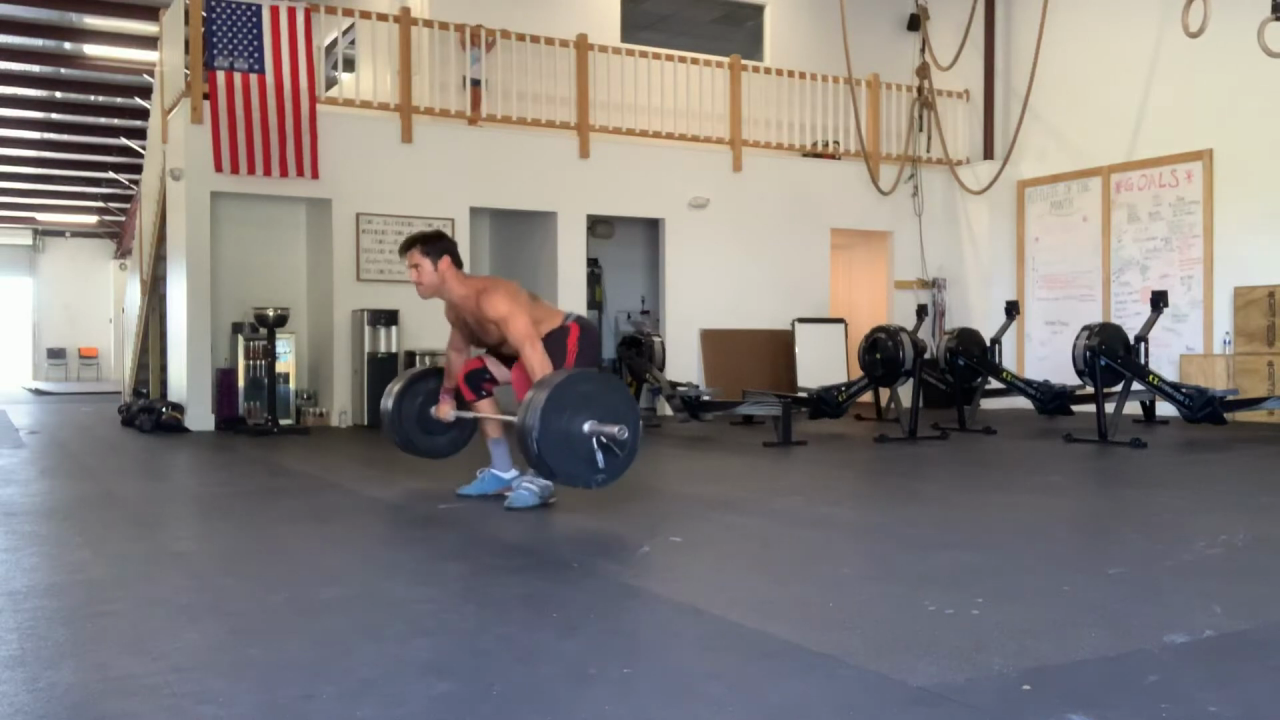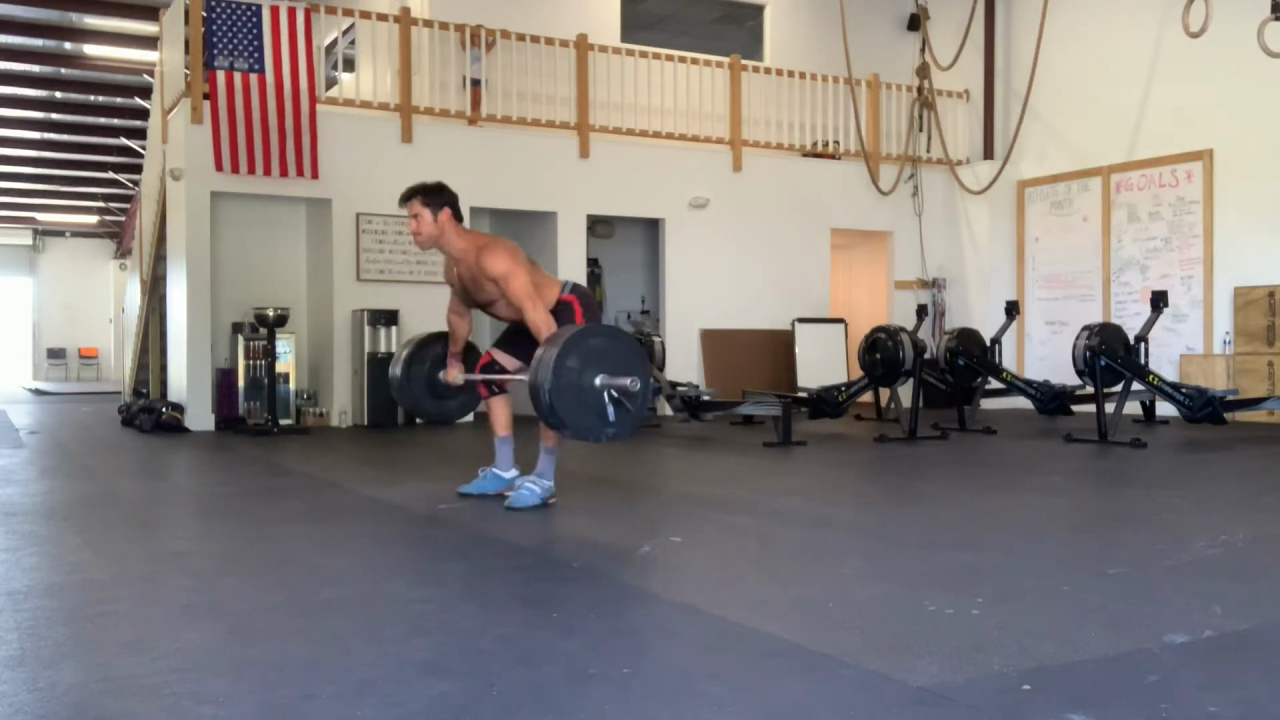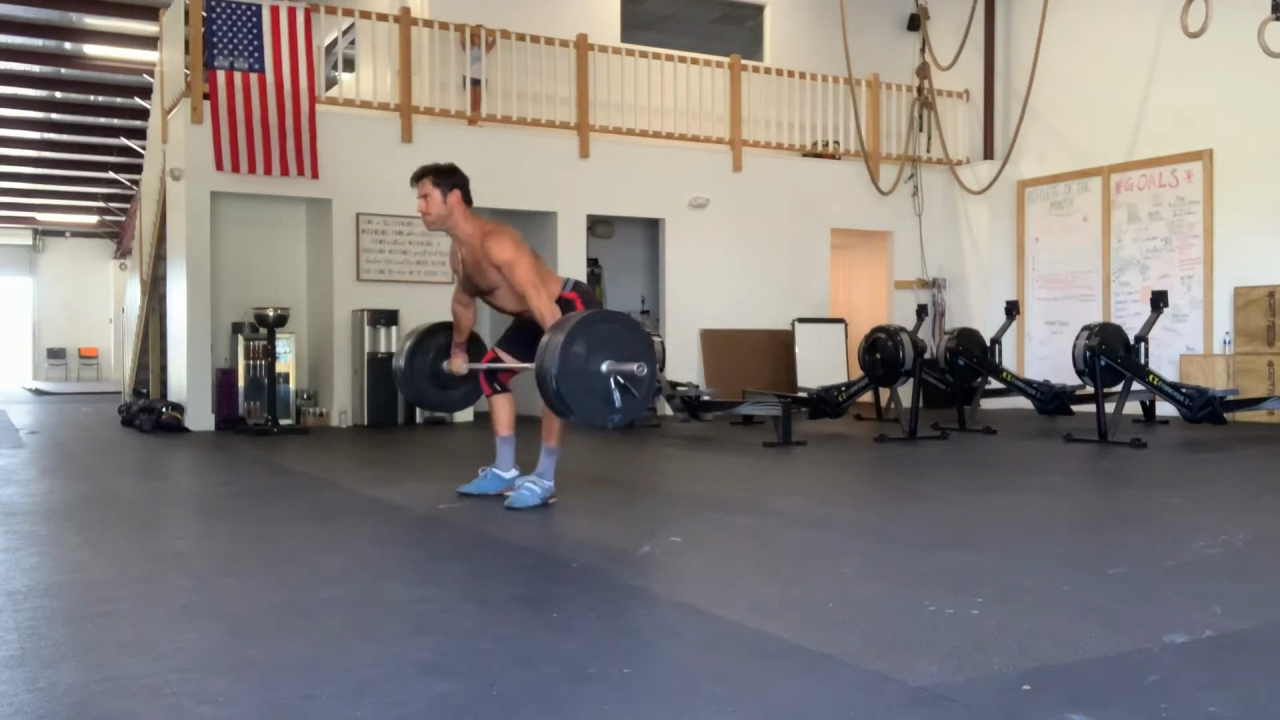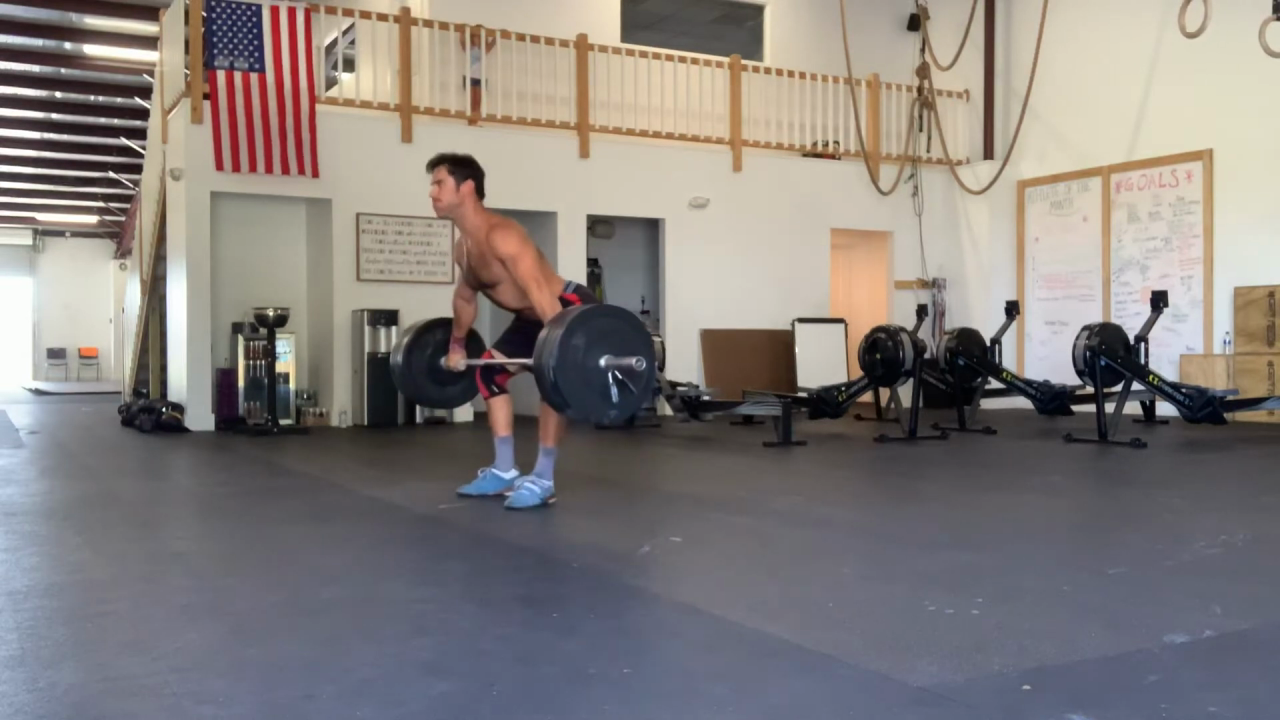
dt=0.3s
person 1, frame 1
left shoulder: (490, 296)
right shoulder: (454, 306)
left elbow: (532, 350)
right elbow: (457, 350)
right wrist: (446, 397)
left hip: (573, 336)
right hip: (536, 338)
left knee: (528, 384)
right knee: (471, 377)
left ankle: (540, 481)
right ankle: (503, 473)
person 1, frame 2
left shoulder: (489, 253)
right shoulder: (453, 266)
left elbow: (535, 308)
right elbow: (458, 313)
right wrist: (454, 361)
left hip: (572, 308)
right hip: (528, 316)
right knee: (488, 371)
left ankle: (543, 480)
right ankle: (504, 471)
person 1, frame 3
left shoulder: (495, 240)
right shoulder: (457, 252)
left elbow: (537, 295)
right elbow: (463, 302)
right wrist: (458, 349)
left hip: (570, 306)
right hip: (531, 316)
right knee: (493, 373)
left ankle: (543, 481)
right ankle: (504, 472)
person 1, frame 4
left shoulder: (501, 234)
right shoulder: (463, 245)
left elbow: (539, 290)
right elbow: (465, 296)
right wrist: (457, 344)
left hip: (569, 307)
right hip: (531, 317)
right knee: (490, 373)
left ankle: (543, 480)
right ankle: (504, 472)
